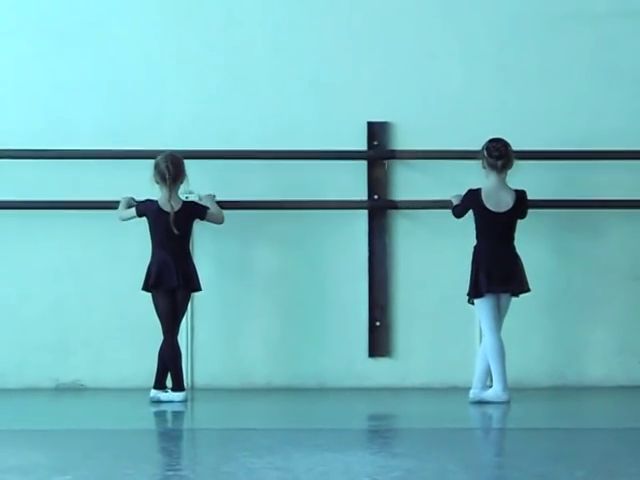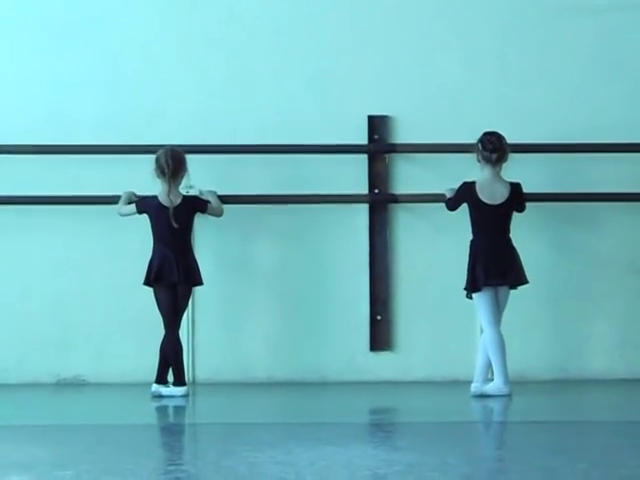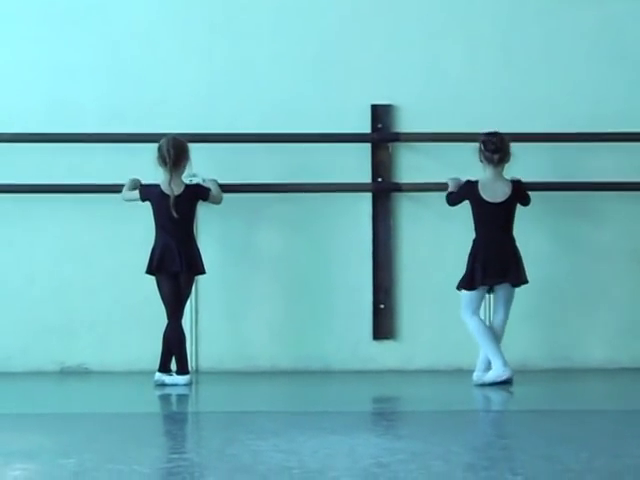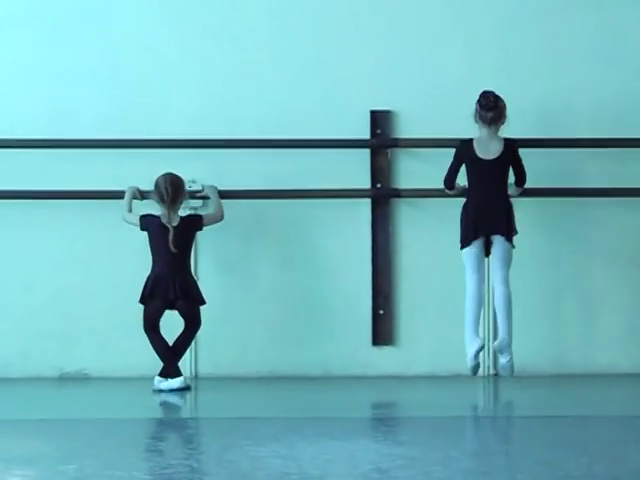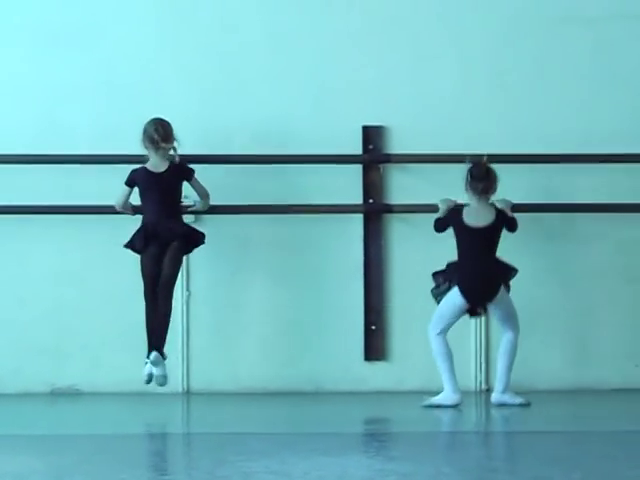
dt=0.4s
person 1, frame 1
left shoulder: (474, 196)
right shoulder: (519, 197)
left elbow: (457, 212)
left wrist: (455, 201)
left hip: (484, 267)
right hip: (507, 267)
left knee: (490, 331)
right knee: (491, 330)
left ankle: (500, 389)
right ankle: (479, 387)
person 1, frame 2
left shoulder: (469, 189)
right shoulder: (514, 190)
left elbow: (451, 205)
left wrist: (450, 195)
left hip: (481, 260)
right hip: (505, 260)
left knee: (490, 324)
right knee: (491, 324)
left ankle: (501, 382)
right ankle: (480, 382)
person 1, frame 3
left shoulder: (472, 188)
right shoulder: (515, 188)
left elbow: (451, 200)
right elbow: (526, 201)
left wrist: (453, 186)
left hip: (482, 258)
right hip: (507, 257)
left knee: (469, 313)
right knee: (500, 316)
left ankle: (500, 366)
right ankle: (483, 370)
person 1, frame 4
left shoulder: (465, 147)
right shoulder: (509, 147)
left elbow: (449, 185)
right elbow: (521, 182)
left wrist: (457, 188)
left hip: (474, 217)
right hip: (500, 217)
left knee: (473, 282)
right knee: (500, 281)
left ankle: (472, 339)
right ankle: (503, 344)
person 1, frame 5
left shoulder: (457, 214)
right shoulder: (499, 216)
left elbow: (439, 227)
right elbow: (512, 226)
left wrist: (445, 210)
left hip: (465, 283)
right hip: (491, 283)
left knee: (435, 330)
right knee: (511, 329)
left ankle: (451, 392)
right ankle: (501, 391)
person 2, frame 1
left shoulder: (148, 207)
right shoulder: (191, 208)
left elbow: (122, 215)
right elbow: (220, 218)
left wrist: (125, 202)
right wrist: (209, 201)
left hip: (160, 274)
right hip: (183, 275)
left knee: (169, 333)
right knee: (171, 333)
left ankle: (178, 389)
right ankle: (159, 387)
person 2, frame 2
left shoulder: (149, 204)
right shoulder: (192, 203)
left elbow: (121, 210)
right elbow: (219, 211)
left wrist: (127, 196)
right wrist: (210, 195)
left hip: (161, 269)
right hip: (184, 269)
left knee: (170, 327)
right knee: (172, 327)
left ankle: (179, 383)
right ankle: (161, 382)
person 2, frame 3
left shoulder: (152, 192)
right shoulder: (194, 191)
left elbow: (125, 195)
right elbow: (218, 198)
left wrist: (131, 183)
right wrist: (211, 183)
left hip: (163, 257)
right hip: (187, 257)
left knee: (173, 316)
right knee: (175, 316)
left ankle: (182, 372)
right ankle: (164, 371)
person 2, frame 4
left shoulder: (150, 223)
right shoulder: (190, 223)
left elbow: (126, 216)
right elbow: (219, 215)
left wrist: (129, 194)
right wrist: (212, 193)
left hip: (157, 286)
right hip: (183, 287)
left knee: (151, 328)
right knee: (192, 326)
left ankle: (173, 375)
right ankle: (166, 375)
person 2, frame 5
left shoulder: (138, 174)
right shoulder: (181, 169)
left elbow: (119, 206)
right elbow: (205, 197)
left wrist: (133, 208)
right wrist: (201, 205)
left hip: (149, 238)
right hip: (176, 236)
left knee: (151, 298)
right knee: (164, 295)
left ankle: (153, 354)
right ankle: (157, 353)
